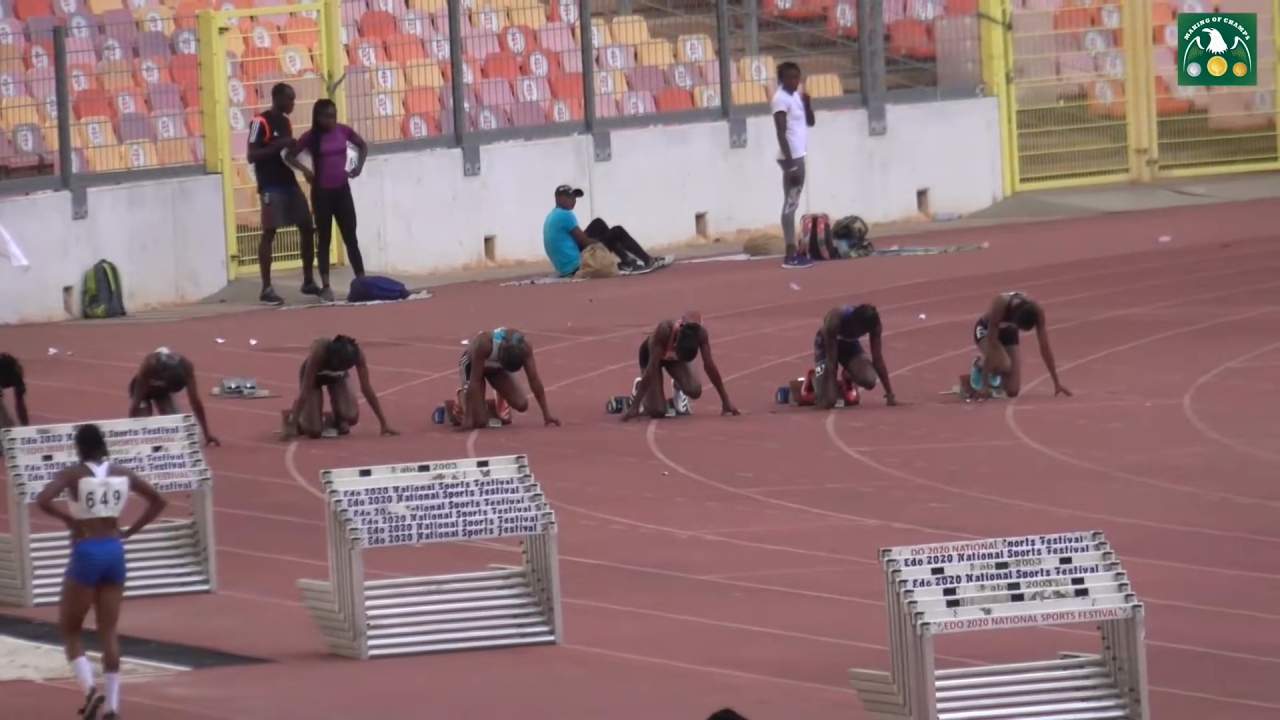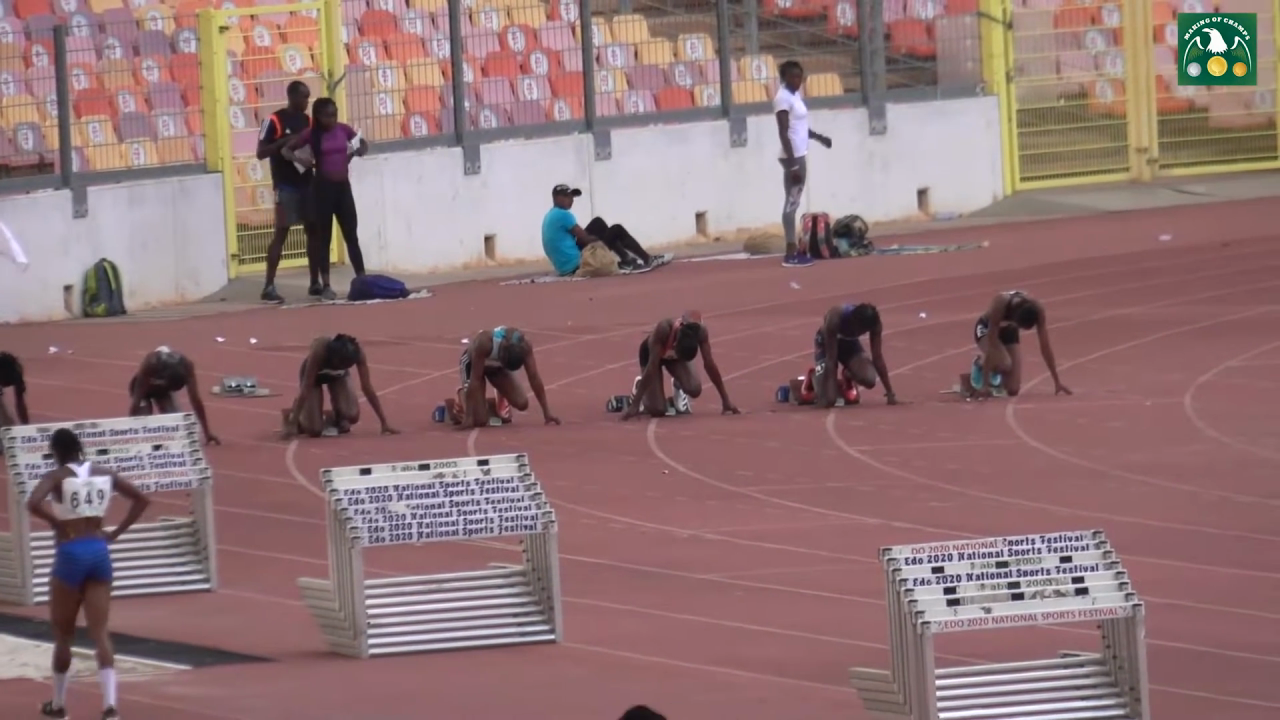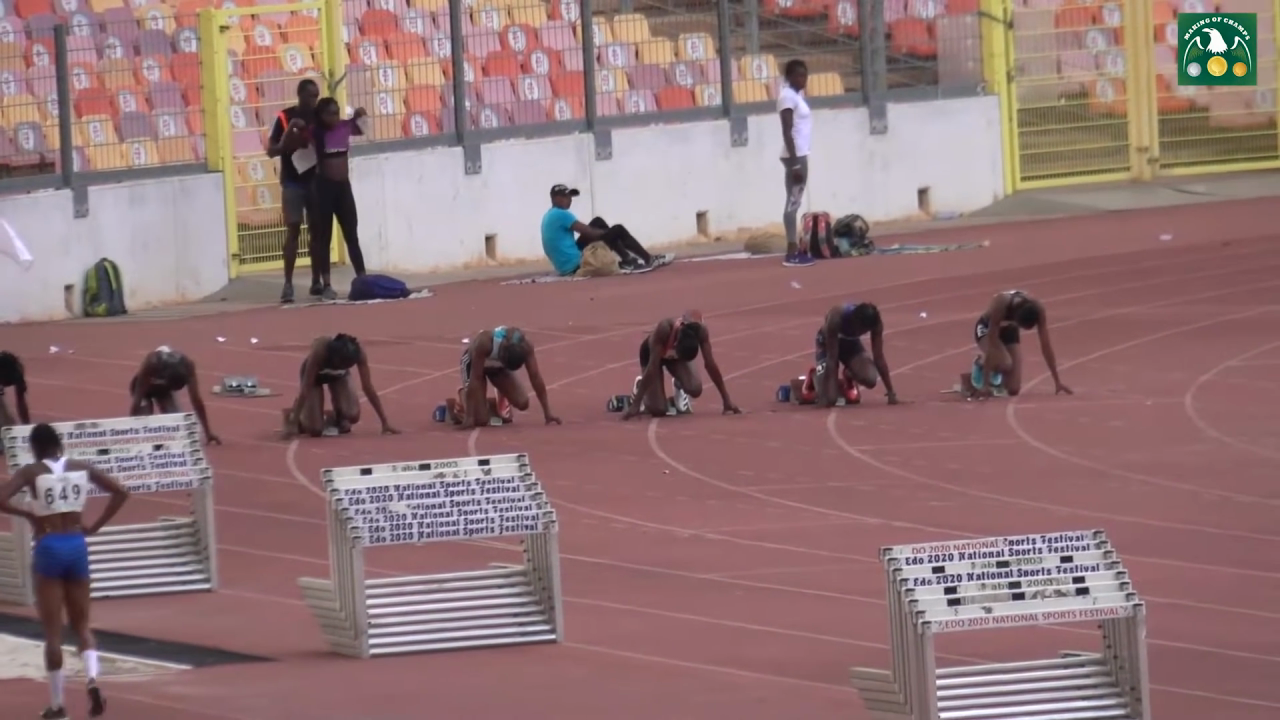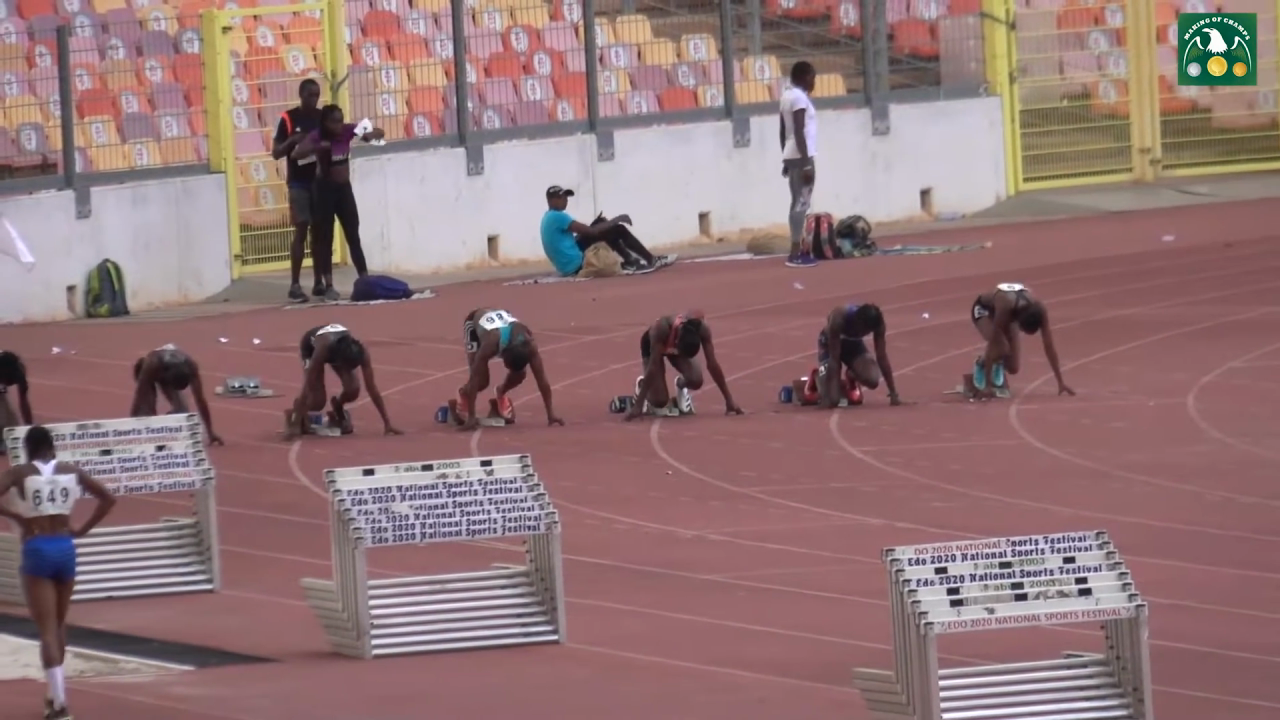
dt=0.3s
person 1, frame 1
left shoulder: (72, 474)
right shoulder: (123, 473)
left elbow: (42, 501)
right elbow: (159, 501)
left wrist: (68, 519)
right wrist: (130, 530)
left hip: (86, 554)
right hip: (114, 552)
left knee: (70, 630)
right knee: (108, 634)
left ankle: (91, 689)
person 1, frame 2
left shoulder: (56, 476)
right shoulder: (105, 474)
left elbow: (33, 504)
right elbow: (141, 500)
left wrist: (54, 520)
right wrist: (116, 532)
left hip: (70, 555)
right hip: (99, 553)
left knee: (63, 636)
right knee: (100, 633)
person 1, frame 3
left shoulder: (30, 472)
right shoulder: (82, 467)
right elbow: (121, 492)
left wrist: (28, 515)
right wrist: (95, 526)
left hip: (48, 550)
right hip: (77, 547)
left knee: (53, 632)
right knee: (81, 626)
right ankle: (92, 680)
person 1, frame 4
right shoulder: (72, 471)
right elbow: (108, 499)
right wrist: (82, 530)
left hip: (36, 551)
right hip: (65, 549)
left knee: (47, 631)
right knee: (58, 626)
right ankle: (55, 695)
person 2, frame 1
left shoulder: (285, 122)
right shoulder: (261, 122)
right elbow: (251, 156)
right wrist: (278, 145)
left hip: (290, 185)
right hip: (271, 187)
left knee: (308, 229)
right knee: (269, 234)
left ankle: (309, 282)
right ankle: (266, 288)
person 2, frame 2
left shoulder: (306, 120)
right shoulder: (274, 120)
right elbow: (260, 153)
right wrist: (285, 141)
left hip: (307, 183)
right hip: (286, 186)
left knee: (314, 231)
right knee: (281, 233)
left ankle: (315, 283)
right ankle: (268, 286)
person 2, frame 3
right shoulder: (284, 118)
right elbow: (271, 151)
right wrist: (291, 142)
right hip: (293, 183)
right knee: (293, 231)
left ankle: (317, 282)
right ankle: (288, 284)
person 2, frame 4
right shoulder: (288, 119)
right elbow: (276, 153)
right wrist: (293, 140)
right hip: (299, 184)
right knee: (301, 231)
left ankle: (318, 283)
right ankle: (294, 285)
person 3, frame 1
left shoulder: (795, 96)
right shoulder: (780, 99)
left elbow: (810, 122)
right elbow: (781, 134)
left wrist: (807, 104)
right wrist: (791, 165)
left hip: (798, 157)
right hip: (791, 158)
left knee: (792, 203)
right knee: (791, 203)
left ankle: (793, 250)
right ankle: (790, 255)
person 3, frame 2
left shoulder: (795, 96)
right shoulder: (783, 97)
right elbow: (783, 133)
left wrist: (818, 137)
right wrist: (793, 164)
left hip: (798, 156)
right hip: (792, 157)
left knee: (794, 202)
right knee: (792, 202)
left ankle: (793, 249)
right ankle: (791, 253)
person 3, frame 3
left shoulder: (796, 95)
right shoulder: (788, 96)
right elbow: (788, 132)
right wrist: (795, 164)
left hip: (798, 156)
right hip: (796, 157)
left knee: (794, 202)
right knee: (793, 202)
left ankle: (794, 248)
right ankle: (792, 253)
person 3, frame 4
left shoulder: (788, 95)
right shoulder: (799, 97)
left elbow: (782, 132)
right elbow: (799, 132)
left wrist: (787, 160)
right wrist: (806, 164)
left hip: (792, 157)
right hip: (801, 157)
left knee: (797, 202)
right knee: (802, 203)
left ankle: (797, 249)
right ankle: (795, 254)
person 4, frame 1
left shoulder: (344, 130)
right shoulder: (310, 136)
left elbow: (363, 146)
right elbow: (289, 156)
left wrist: (359, 165)
right wrist: (303, 169)
left hip: (342, 190)
right hip: (321, 192)
left knee: (351, 237)
right knee: (324, 239)
right ankle: (325, 286)
person 4, frame 2
left shoulder: (343, 129)
right shoulder: (311, 134)
left elbow: (362, 143)
right elbow: (286, 151)
left wrist: (360, 150)
right wrist: (300, 159)
left hip: (343, 187)
right hip: (322, 188)
left knee: (351, 236)
right knee: (323, 238)
right ankle: (326, 285)
person 4, frame 3
left shoulder: (344, 126)
right shoulder: (314, 131)
left elbow: (359, 130)
left wrist: (359, 116)
left hip: (343, 186)
right hip: (323, 187)
left knee: (351, 237)
right knee: (323, 238)
right ankle: (326, 285)
person 4, frame 4
left shoulder: (347, 130)
right shoulder: (316, 137)
left elbow: (377, 132)
right elbow: (295, 154)
left wrist: (372, 134)
right wrist: (318, 148)
left hip: (344, 188)
right hip: (324, 189)
left knee: (353, 237)
right knee: (326, 239)
right ankle: (329, 286)
